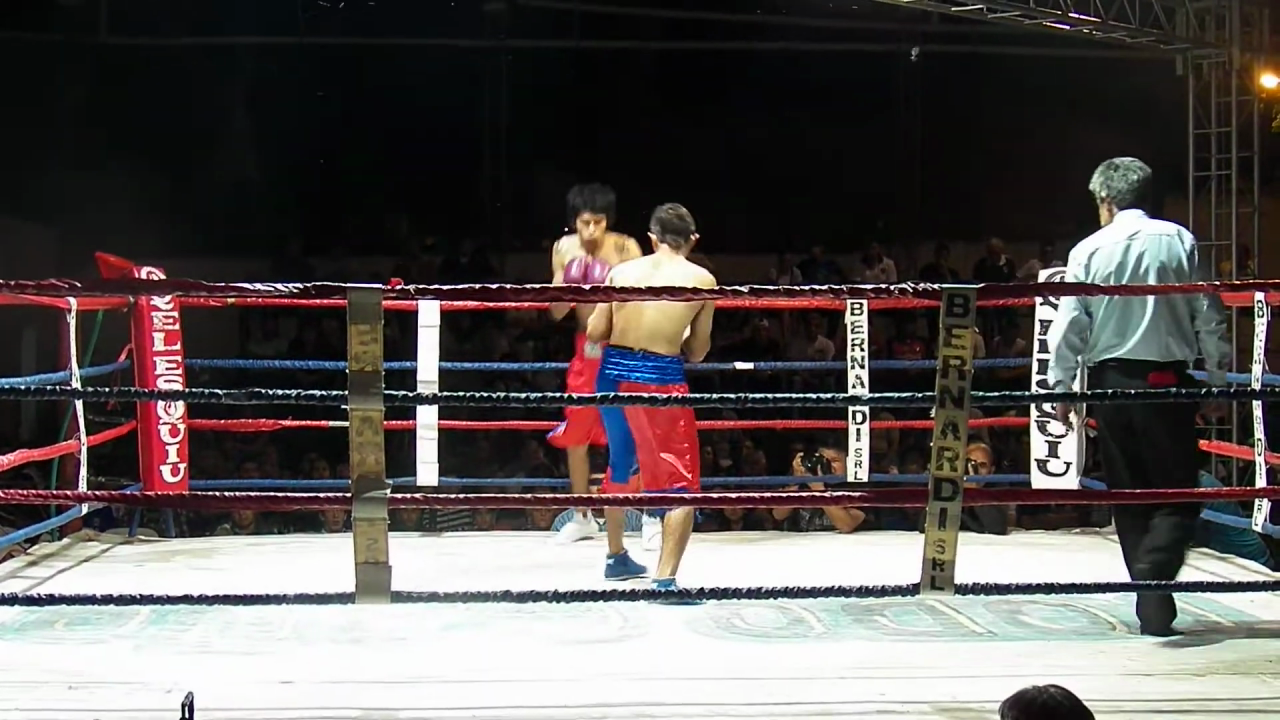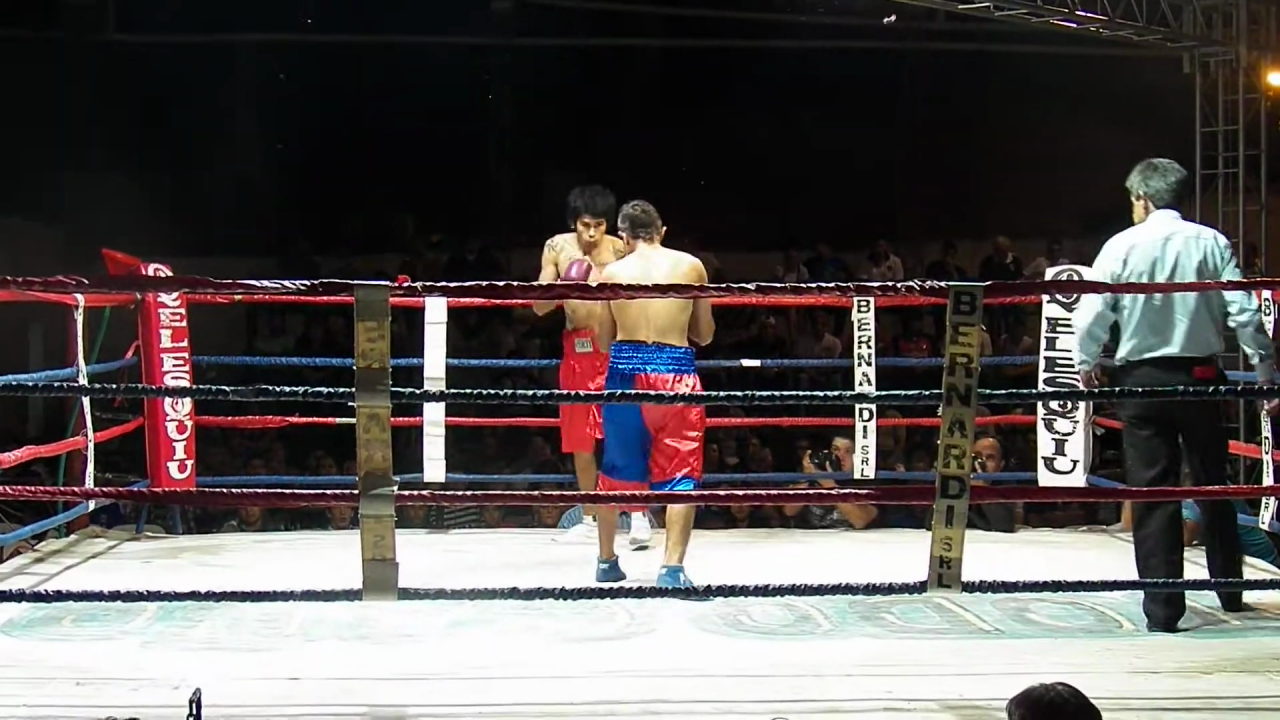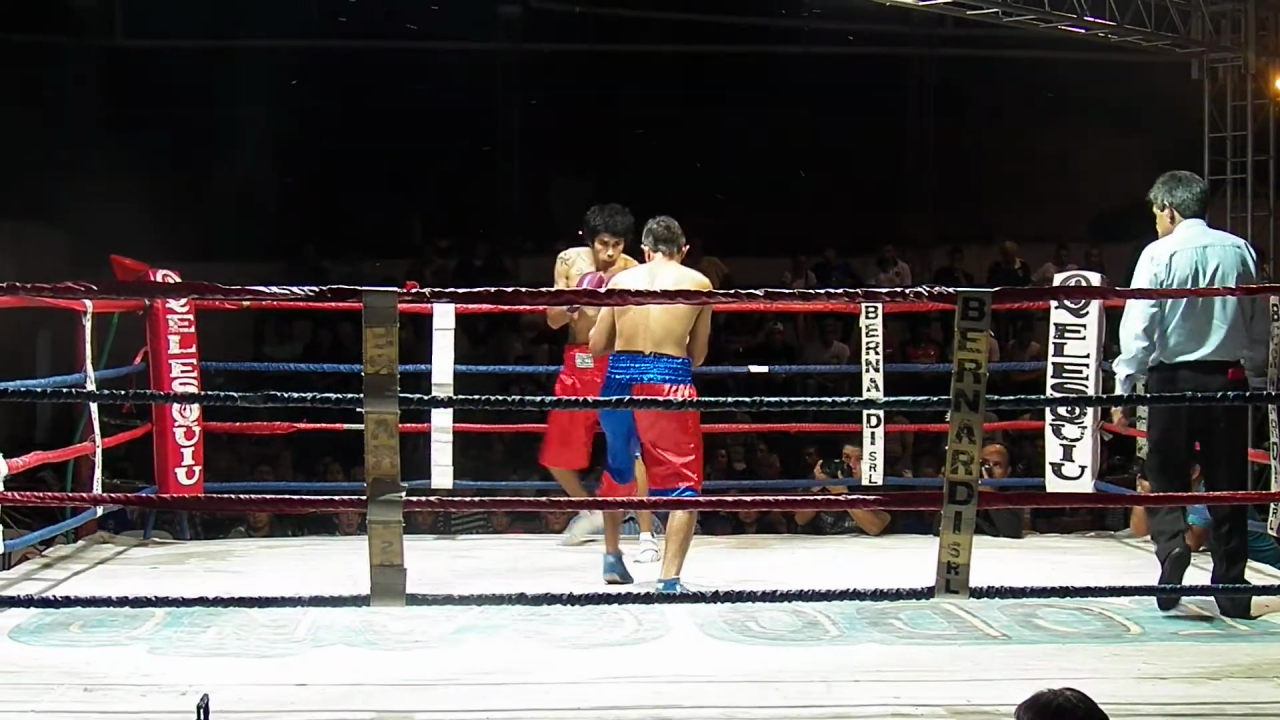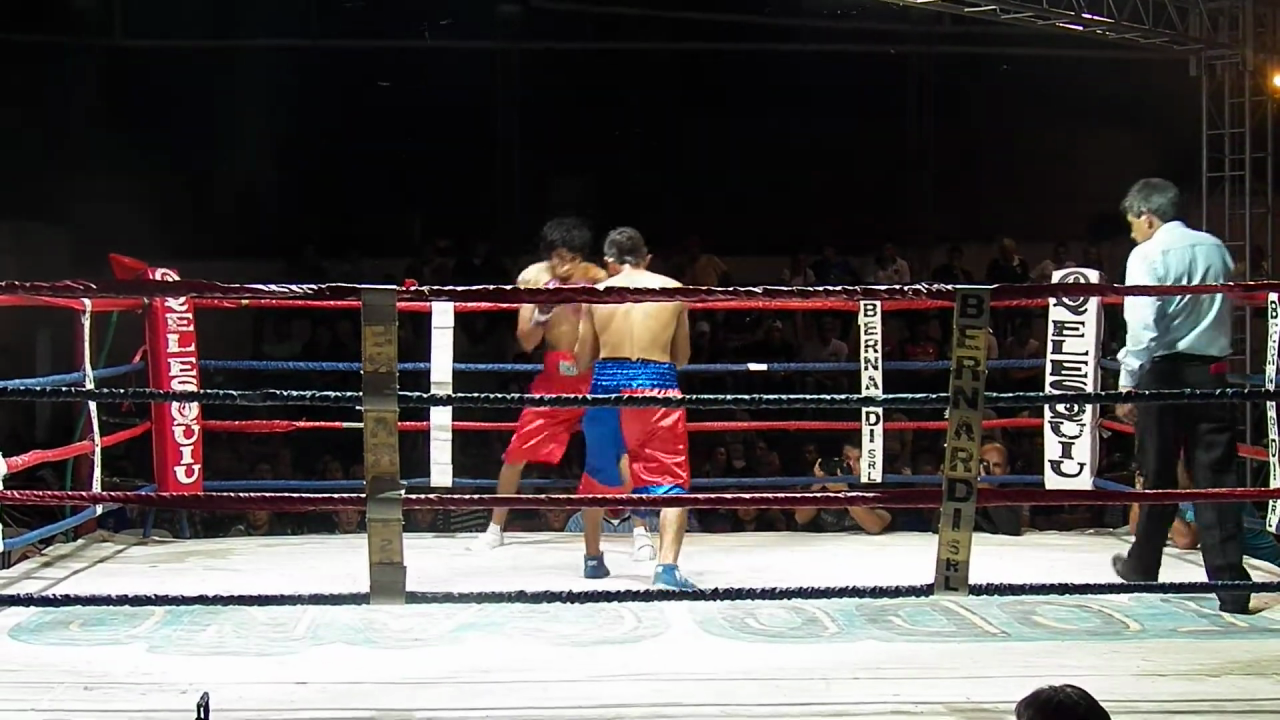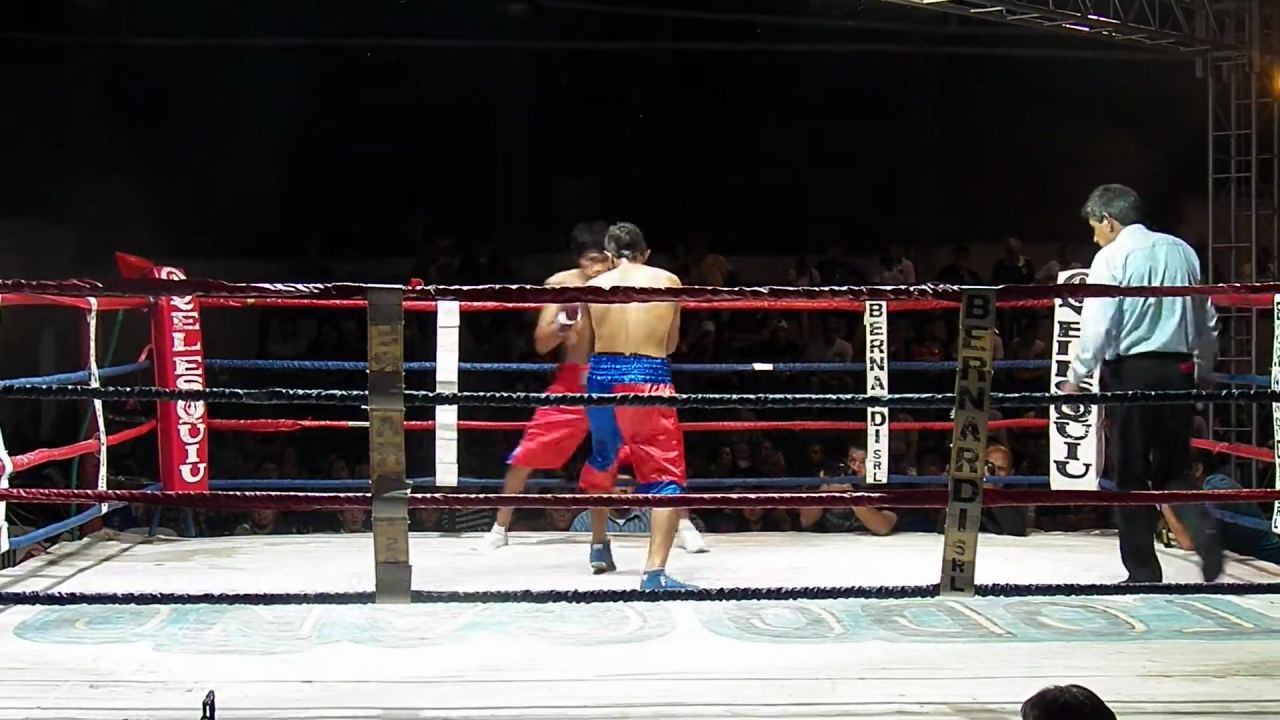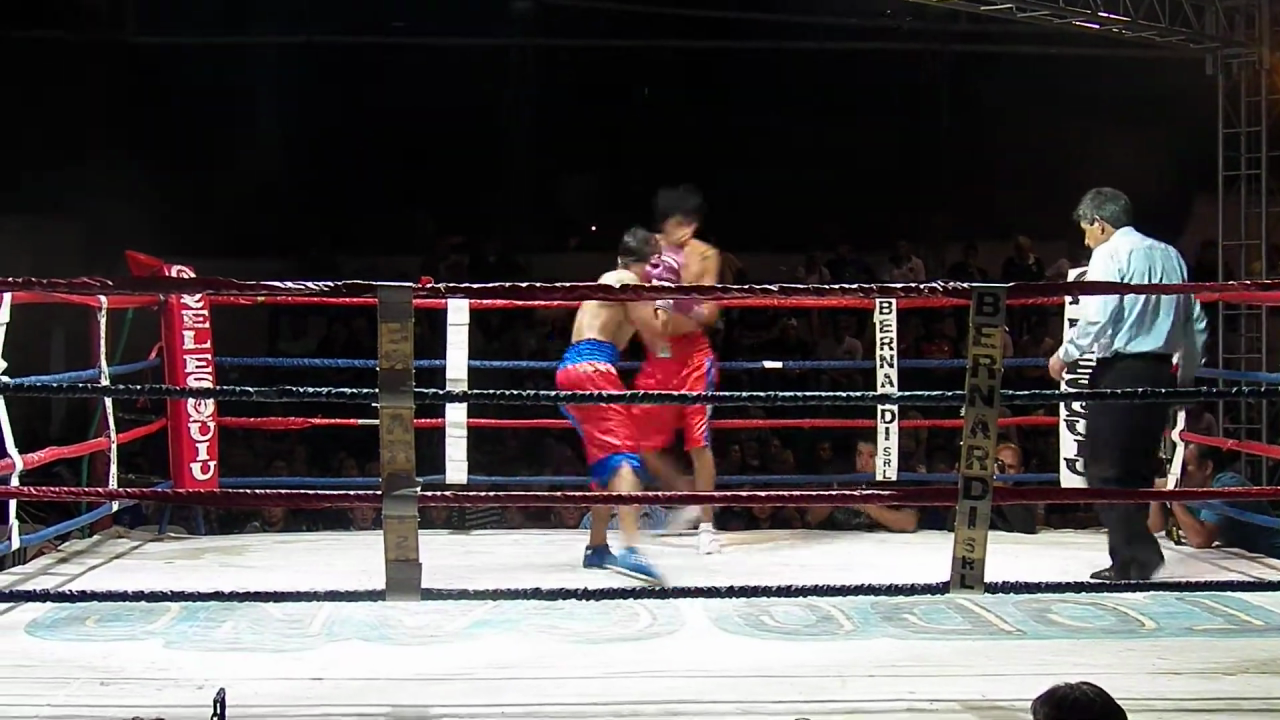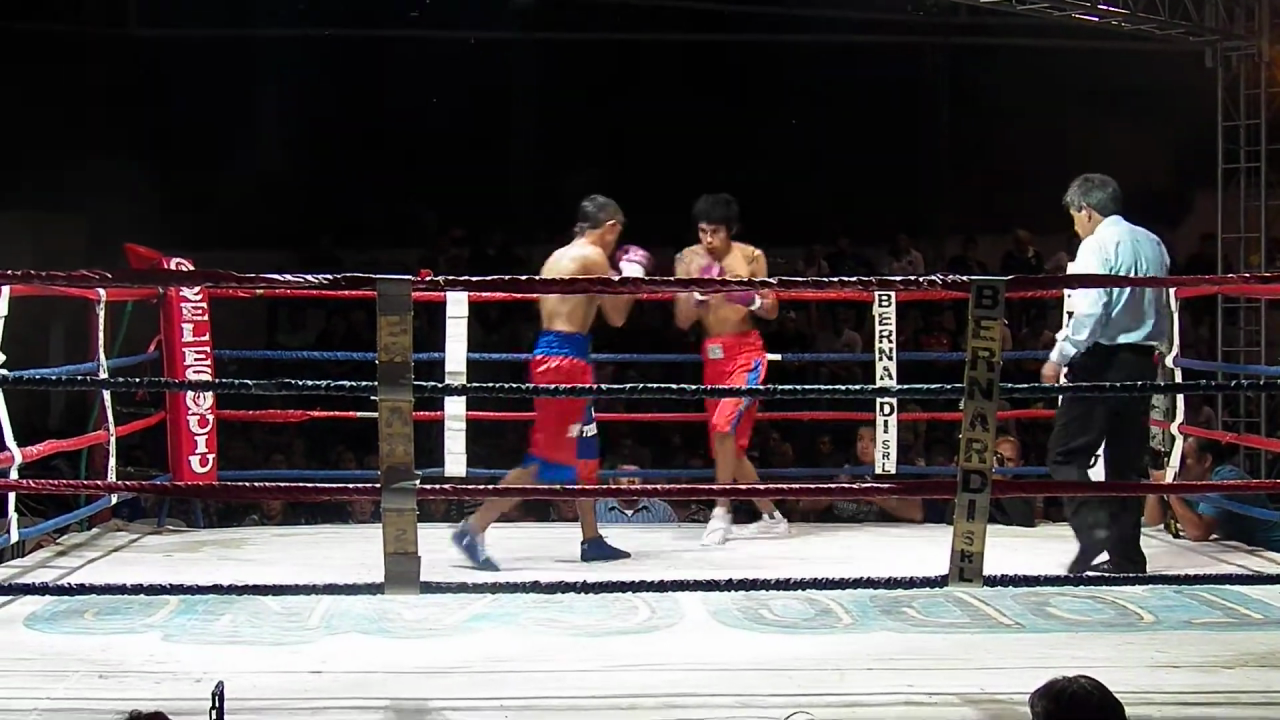
dt=0.3s
person 1, frame 1
left shoulder: (1087, 251)
right shoulder: (1178, 240)
left elbow: (1066, 329)
right elbow: (1209, 317)
left wrist: (1061, 386)
right wrist: (1217, 377)
left hip: (1109, 384)
right hip: (1164, 383)
left knee: (1131, 498)
right knee: (1177, 495)
left ankle: (1153, 608)
right ankle: (1154, 587)
person 1, frame 2
left shoulder: (1121, 246)
right shoulder: (1211, 242)
left elbow: (1091, 316)
left wrist: (1086, 365)
left hip: (1143, 380)
right hip: (1200, 377)
left knee: (1152, 495)
right knee: (1212, 486)
left ankle: (1162, 607)
right ankle: (1229, 588)
person 1, frame 3
left shoulder: (1159, 254)
right shoulder: (1240, 251)
left elbow: (1139, 326)
right elbow: (1258, 326)
left wrist: (1123, 387)
right wrist: (1251, 373)
left hip: (1173, 381)
right hip: (1226, 380)
left knee: (1166, 485)
right knee: (1227, 488)
left ankle: (1174, 555)
right ankle: (1232, 592)
person 1, frame 4
left shoulder: (1148, 255)
right shoulder: (1216, 249)
left elbow: (1143, 326)
right elbow: (1226, 316)
left wrist: (1129, 384)
left hip: (1165, 374)
right hip: (1210, 375)
left knee: (1158, 477)
right knee: (1217, 481)
left ankle: (1142, 568)
right ankle: (1230, 584)
person 1, frame 5
left shoulder: (1111, 257)
right shoulder: (1182, 250)
left elbow: (1098, 327)
right elbow: (1206, 320)
left wrist: (1076, 374)
right wrist: (1203, 371)
left hip: (1129, 373)
right hip: (1176, 372)
left knee: (1131, 476)
right knee: (1173, 469)
left ankle: (1143, 571)
right ankle: (1204, 534)
person 1, frame 6
left shoulder: (1110, 254)
right shoulder: (1168, 255)
left elbow: (1097, 318)
right elbow: (1195, 321)
left wrist: (1065, 355)
right wrist: (1189, 370)
left hip: (1121, 371)
right hip: (1160, 373)
left knee: (1103, 467)
right knee: (1136, 469)
left ankle: (1139, 552)
right ankle: (1128, 561)
person 1, frame 7
left shoulder: (1098, 243)
right shoulder: (1152, 243)
left elbow: (1090, 311)
right elbow: (1158, 307)
left wrist: (1059, 356)
left hip: (1103, 362)
right hip: (1142, 362)
left knee: (1065, 454)
right knee: (1127, 461)
left ankle: (1094, 528)
right ankle: (1125, 555)
person 2, frame 1
left shoulder: (622, 271)
right shoulder: (702, 280)
left elbow: (594, 333)
right elbow: (696, 353)
left hip: (614, 375)
right hip: (661, 381)
left knee: (621, 467)
right knee: (680, 483)
left ankle: (616, 556)
right ankle: (665, 579)
person 2, frame 2
left shoulder: (612, 273)
right shoulder: (692, 266)
left elbow: (606, 340)
right elbow: (705, 335)
left hip: (625, 371)
right hip: (675, 372)
left knee: (617, 467)
right knee: (681, 472)
left ankle: (607, 561)
right ankle: (672, 568)
person 2, frame 3
left shoulder: (620, 280)
right shoulder: (699, 283)
left elbow: (597, 344)
right elbow: (697, 356)
left hip: (621, 379)
right hip: (670, 383)
left knee: (618, 470)
right knee: (682, 483)
left ankle: (612, 555)
right ankle: (669, 579)
person 2, frame 4
right shoulder: (673, 289)
left elbow: (583, 359)
right elbow: (681, 357)
left hip: (607, 387)
right hip: (656, 387)
left knee: (599, 475)
right knee: (671, 480)
left ankle: (593, 558)
right ankle: (667, 564)
person 2, frame 5
left shoulder: (594, 286)
right shoulder: (668, 281)
left hip: (604, 379)
right hip: (650, 383)
left knee: (601, 459)
right knee: (666, 478)
left ankle: (599, 545)
right ankle: (655, 572)
person 2, frame 6
left shoulder: (609, 280)
right shoulder: (633, 284)
right elbow: (656, 340)
left wrist: (655, 304)
right wrist: (666, 306)
left hip: (572, 367)
right hip: (594, 367)
left knee: (601, 456)
right knee: (621, 457)
left ankle: (597, 547)
right ankle: (630, 550)
person 2, frame 7
left shoulder: (560, 256)
right shoulder: (593, 256)
right elbow: (617, 316)
left wrist: (619, 278)
right wrist: (632, 277)
left hip: (551, 354)
right hip: (564, 359)
left knee: (584, 453)
right knee: (548, 458)
left ankle: (593, 540)
right ankle: (472, 530)
person 3, frame 1
left shoulder: (625, 248)
right shoulder: (563, 250)
right elbow: (556, 311)
right wrist: (570, 289)
right hip: (588, 348)
right knee: (573, 436)
right ankle: (584, 517)
person 3, frame 2
left shoulder: (621, 251)
right shoulder: (557, 247)
right elbow: (539, 307)
right wrist: (562, 287)
right hip: (576, 349)
right knee: (579, 440)
left ankle: (640, 517)
right ankle: (589, 517)
person 3, frame 3
left shoulder: (633, 271)
right shoulder: (568, 260)
right elbow: (553, 320)
right wrist: (575, 301)
right hip: (576, 365)
right knee: (556, 454)
left ankle: (647, 536)
right ankle: (590, 511)
person 3, frame 4
left shoulder: (597, 278)
right shoulder: (530, 279)
right elbow: (526, 342)
right wrist: (541, 314)
right hip: (557, 372)
right knee: (518, 451)
left ankle: (640, 532)
right ankle: (495, 528)
person 3, frame 5
right shoulder: (559, 284)
right elbow: (541, 344)
right wrist: (567, 317)
right hip: (572, 382)
right knee: (525, 456)
right ankle: (500, 528)
person 3, frame 6
left shoulder: (706, 256)
left elbow: (709, 314)
left wrist: (692, 309)
left hip: (693, 353)
right hip: (657, 355)
left knee: (697, 439)
right knee: (643, 439)
left ankle: (705, 526)
right ankle: (684, 502)
person 3, frame 7
left shoulder: (752, 257)
right shoulder: (689, 259)
left elbow: (771, 311)
right elbow: (682, 320)
left wrist: (752, 301)
right wrist: (699, 292)
left hip: (745, 353)
right hip: (713, 356)
left knee: (727, 428)
right knee: (727, 443)
left ankle: (722, 513)
right ankle: (771, 517)
